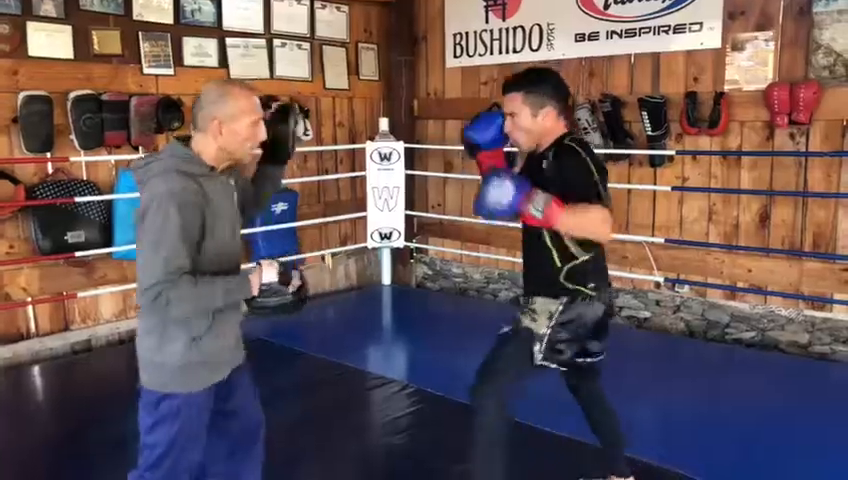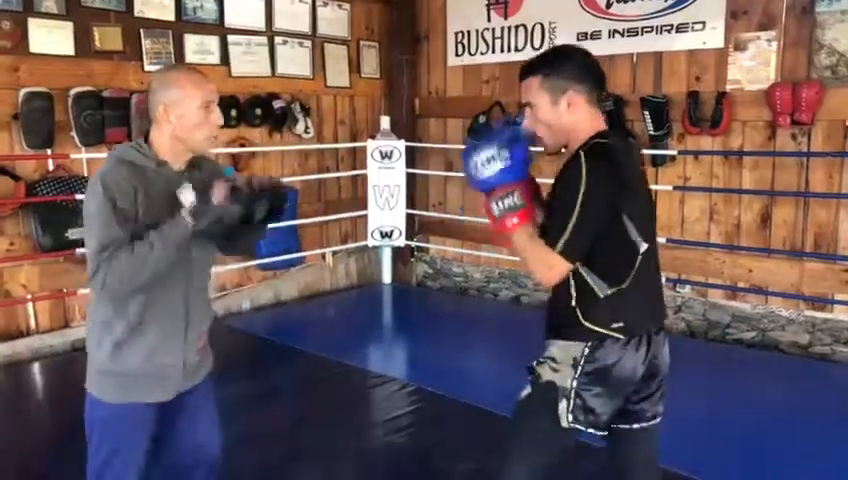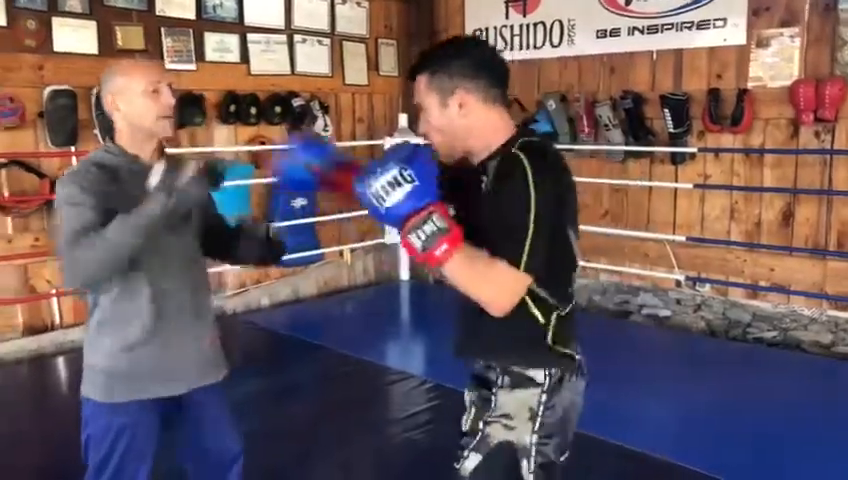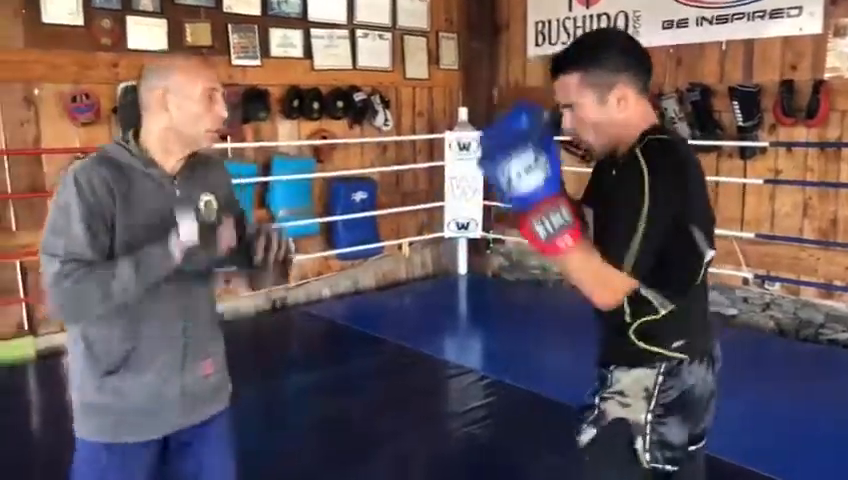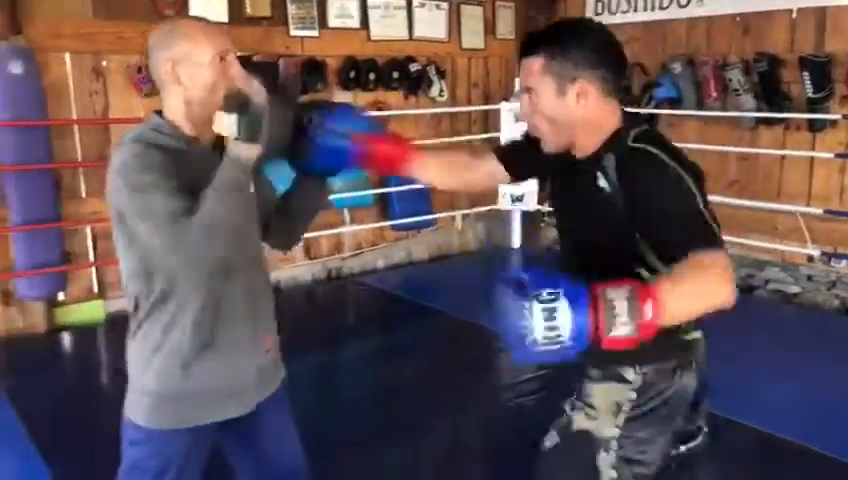
dt=0.7s
person 1, frame 1
left shoulder: (575, 158)
right shoulder: (541, 157)
left elbow: (599, 225)
right elbow: (506, 194)
left wrist: (532, 204)
right wrist: (489, 158)
left hip: (562, 302)
right hip: (582, 298)
left knee: (488, 391)
right knee: (585, 384)
person 1, frame 2
left shoulder: (588, 167)
right shoulder: (619, 154)
left elbow: (548, 270)
left wrist: (506, 201)
right wrist: (522, 186)
left hip: (592, 350)
right hip: (642, 345)
person 1, frame 3
left shoulder: (528, 171)
right shoulder: (488, 164)
left elbow: (499, 294)
left wrist: (421, 222)
left hip: (527, 382)
right hip: (503, 373)
person 1, frame 4
left shoulder: (651, 169)
right shoulder: (634, 157)
left elbow: (606, 287)
right elbow: (592, 231)
left wrist: (540, 206)
right wrist: (542, 190)
left hip: (653, 370)
right hip: (682, 359)
person 1, frame 5
left shoulder: (654, 167)
right shoulder: (564, 144)
left elbow: (716, 281)
right elbow: (470, 171)
left wrist: (620, 311)
right wrist: (378, 149)
left hip: (642, 371)
right hip: (620, 361)
person 2, frame 1
left shoulder: (218, 172)
right shoulder: (173, 193)
left elbow: (247, 207)
right elbow: (162, 295)
left wrist: (272, 164)
right wrist: (248, 283)
left hip: (219, 349)
right hip: (179, 359)
left knee: (242, 434)
person 2, frame 2
left shoulder: (207, 173)
right shoulder: (116, 179)
left elbow: (235, 243)
right elbow: (108, 276)
left wrist: (252, 212)
right wrist: (187, 221)
left hip: (188, 358)
right hip: (126, 367)
person 2, frame 3
left shoulder: (181, 174)
right shoulder: (85, 182)
left elbow: (214, 238)
right elbow: (79, 270)
left wrist: (252, 244)
right wrist: (158, 202)
left hip: (195, 358)
right hip: (125, 371)
person 2, frame 4
left shoulder: (209, 176)
right shoulder: (91, 181)
left elbow: (232, 247)
right elbow: (66, 295)
left wrist: (261, 253)
right wrist: (172, 251)
left hip: (200, 389)
right hip: (119, 398)
person 2, frame 5
left shoulder: (229, 150)
right shoulder: (138, 163)
left elbow: (282, 231)
right elbow: (195, 258)
left wrist: (317, 169)
right wrist: (244, 156)
left hip: (252, 368)
right hip: (178, 384)
